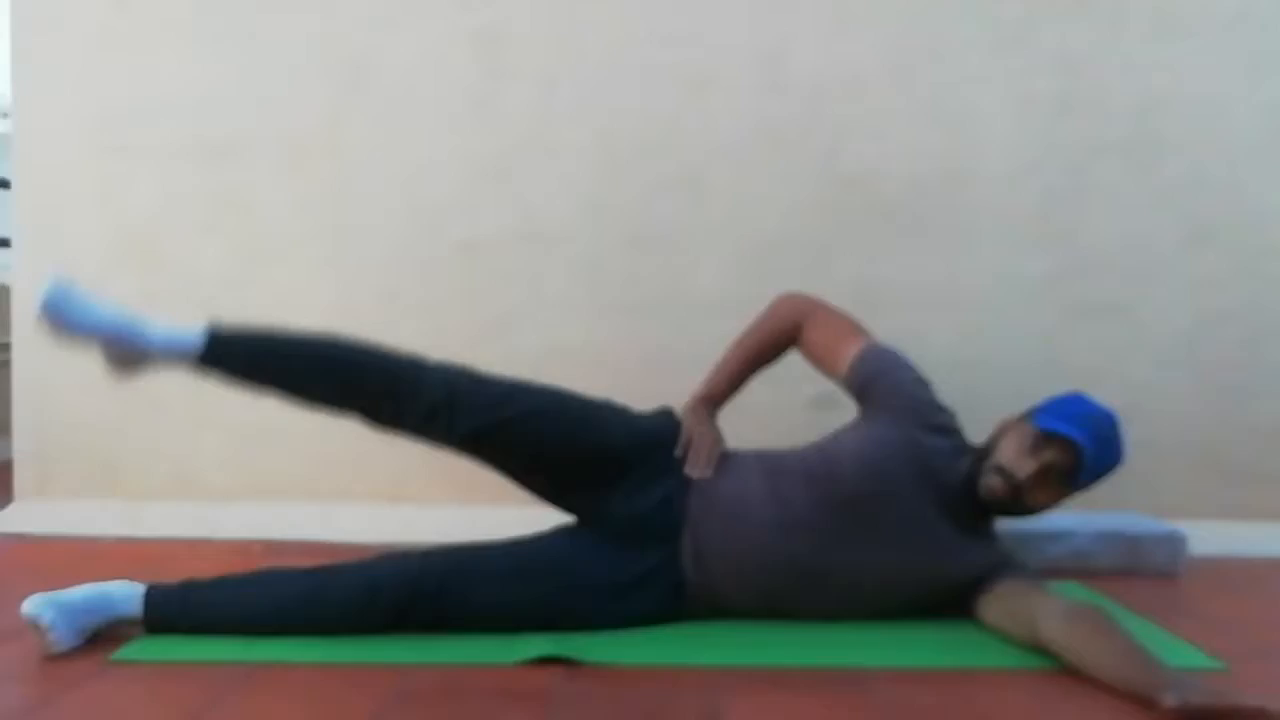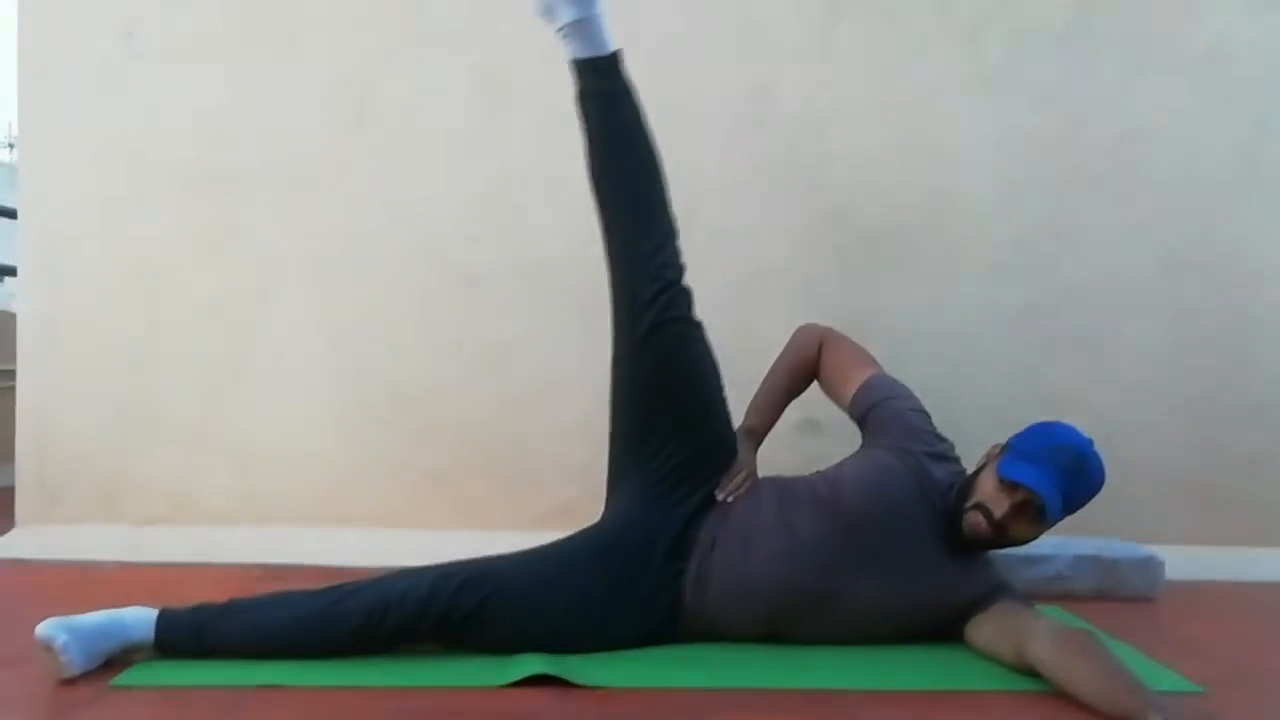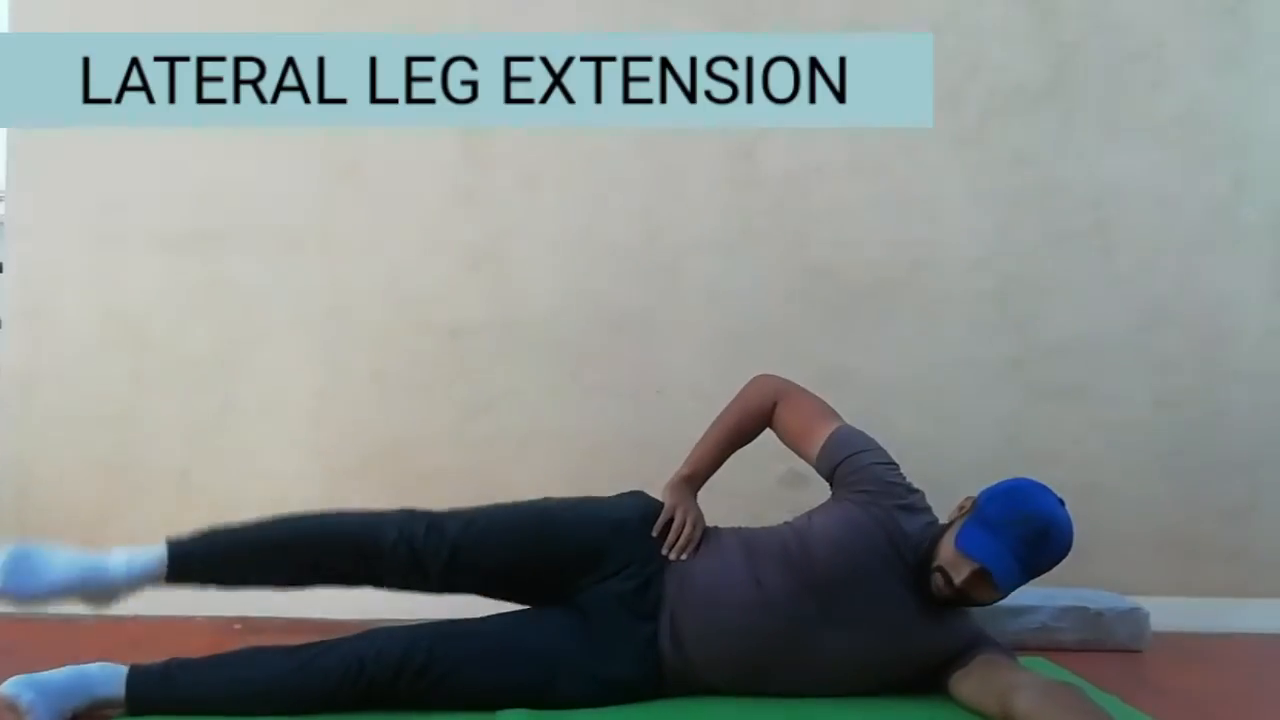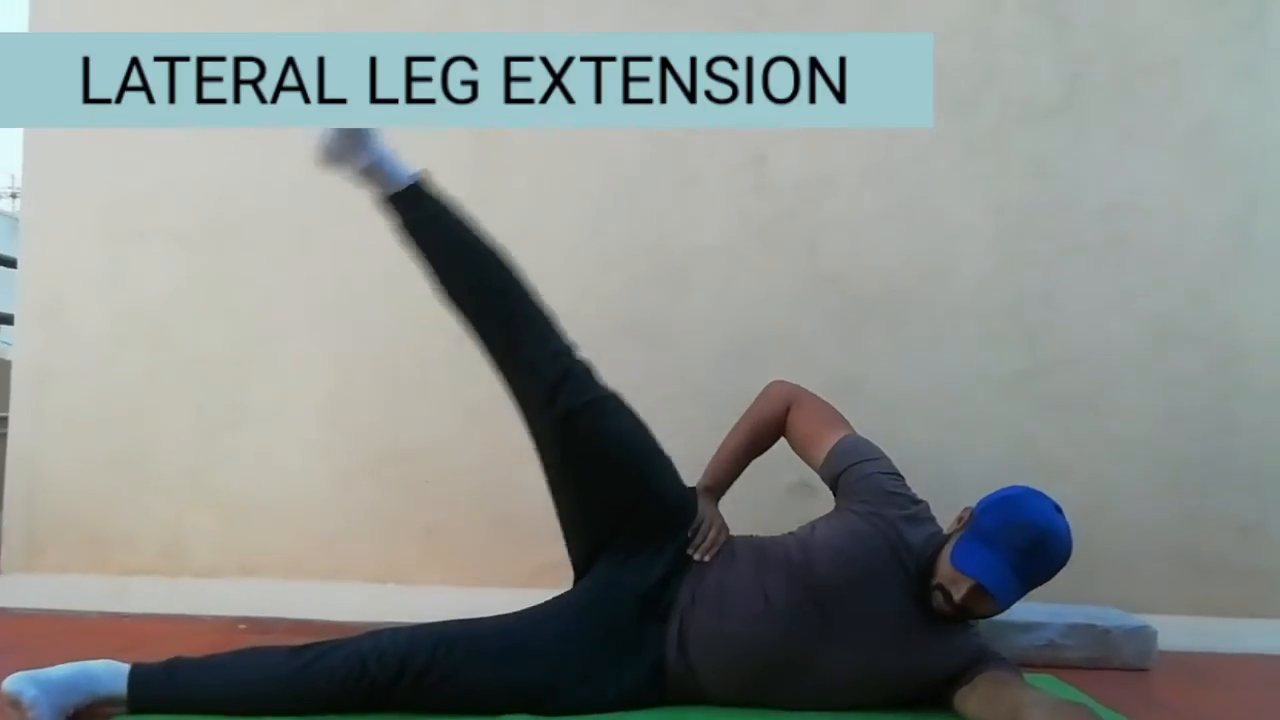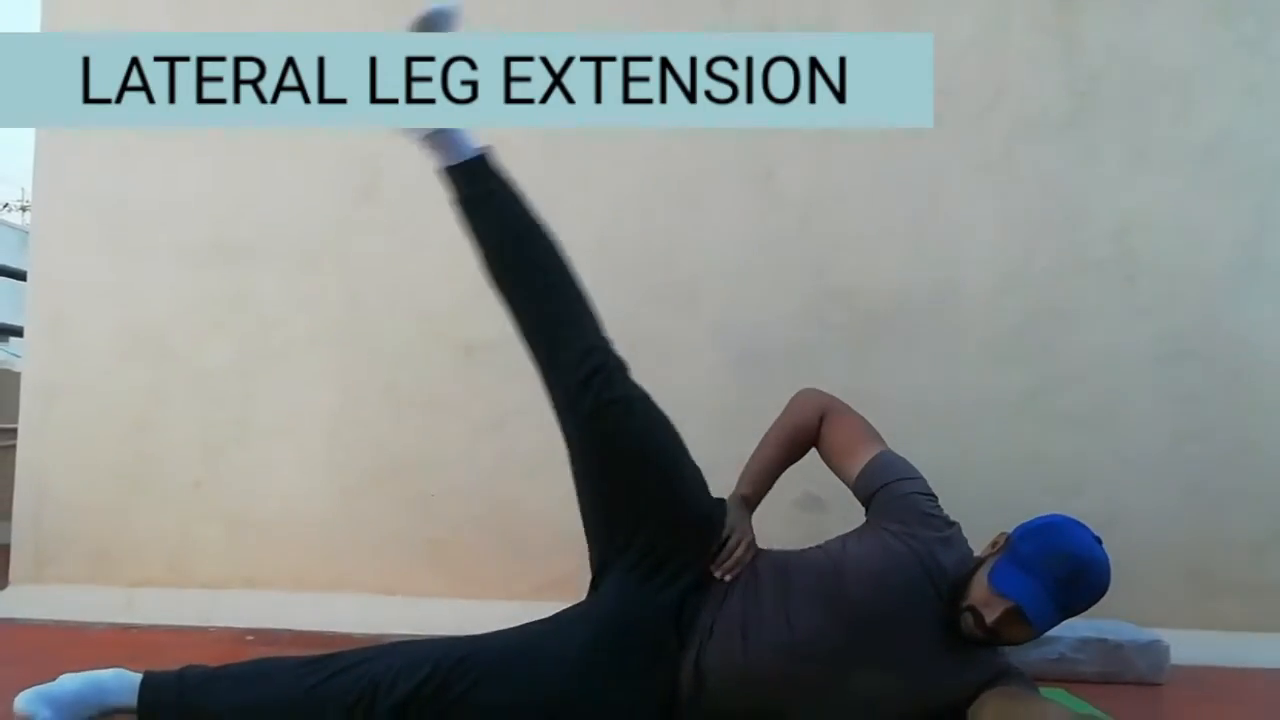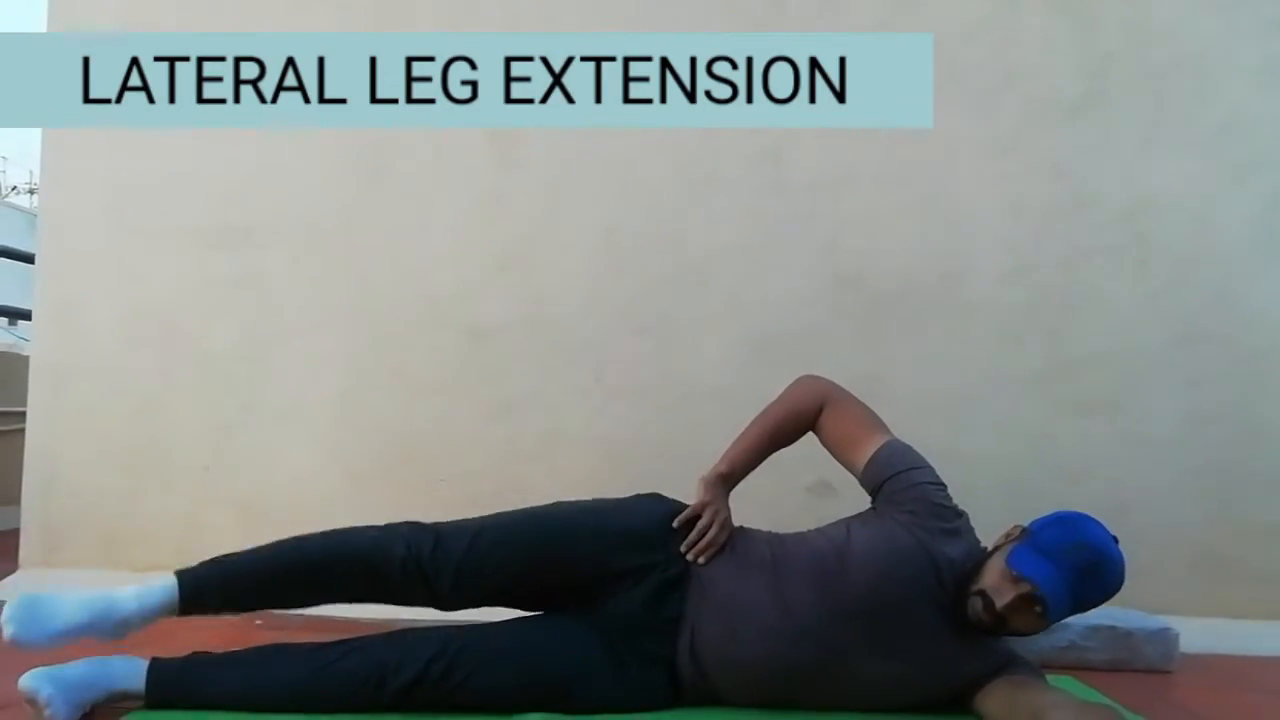
dt=0.7s
person 1, frame 1
left shoulder: (972, 563)
right shoulder: (921, 417)
right elbow: (800, 310)
right wrist: (706, 402)
left hip: (655, 582)
right hip: (651, 474)
left knee: (414, 589)
right knee: (444, 402)
left ankle: (132, 604)
right ankle: (174, 339)
person 1, frame 2
left shoulder: (970, 586)
right shoulder: (924, 454)
right elbow: (816, 338)
right wrist: (746, 444)
left hip: (650, 602)
right hip: (679, 500)
left knee: (430, 607)
right knee: (657, 304)
left ankle: (143, 628)
person 1, frame 3
right shoulder: (887, 496)
right elbow: (775, 389)
right wrist: (684, 481)
right hip: (633, 552)
right knee: (406, 545)
right ankle: (130, 563)
person 1, frame 4
right shoulder: (892, 511)
right elbow: (785, 396)
right wrist: (708, 494)
right hip: (654, 548)
right knee: (558, 380)
right ankle: (388, 171)
person 1, frame 5
right shoulder: (920, 512)
right elbow: (810, 403)
right wrist: (748, 502)
right hip: (672, 550)
right knee: (593, 385)
right ankle: (456, 141)
person 1, frame 6
right shoulder: (931, 514)
right elbow: (820, 394)
right wrist: (719, 482)
right hip: (654, 559)
right knee: (425, 562)
right ankle: (146, 598)
